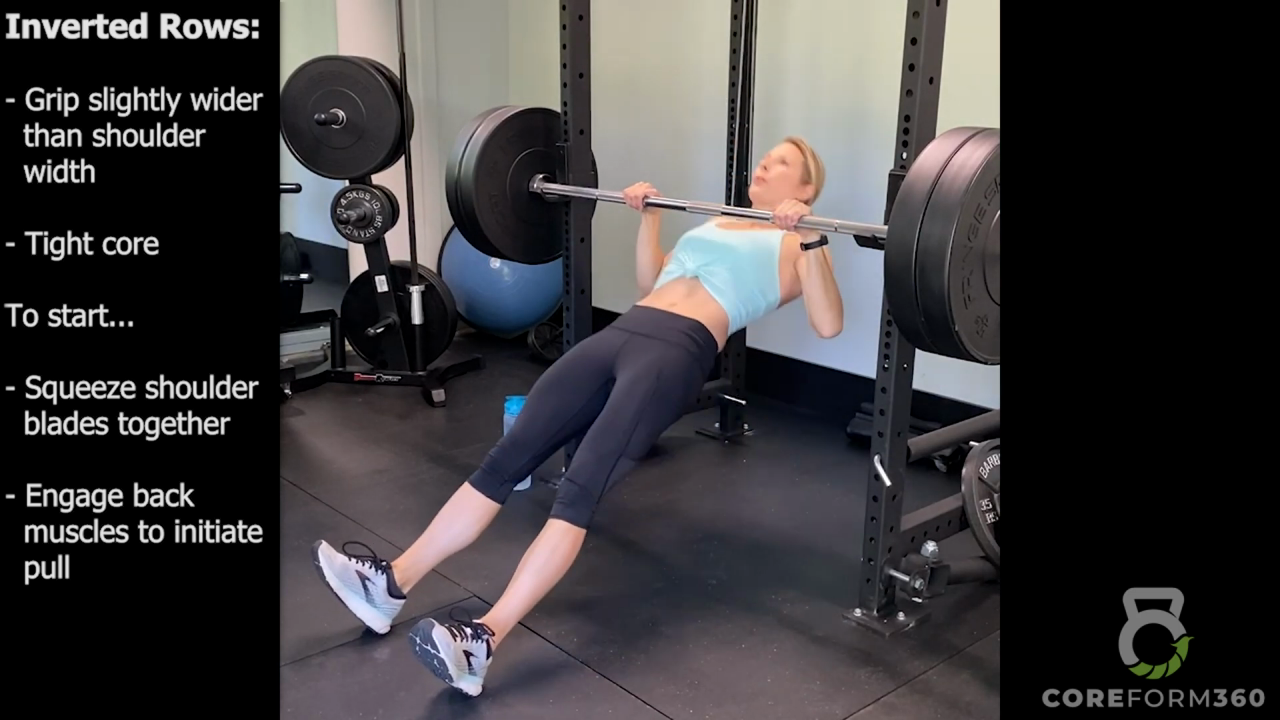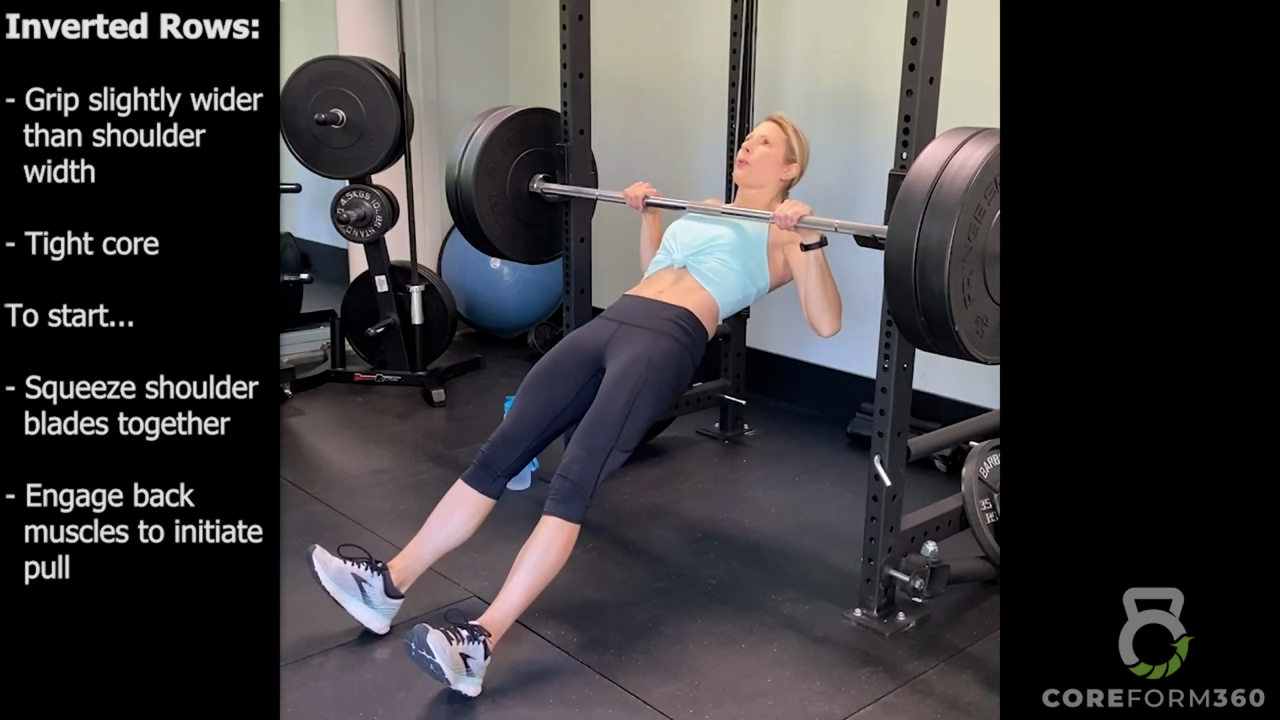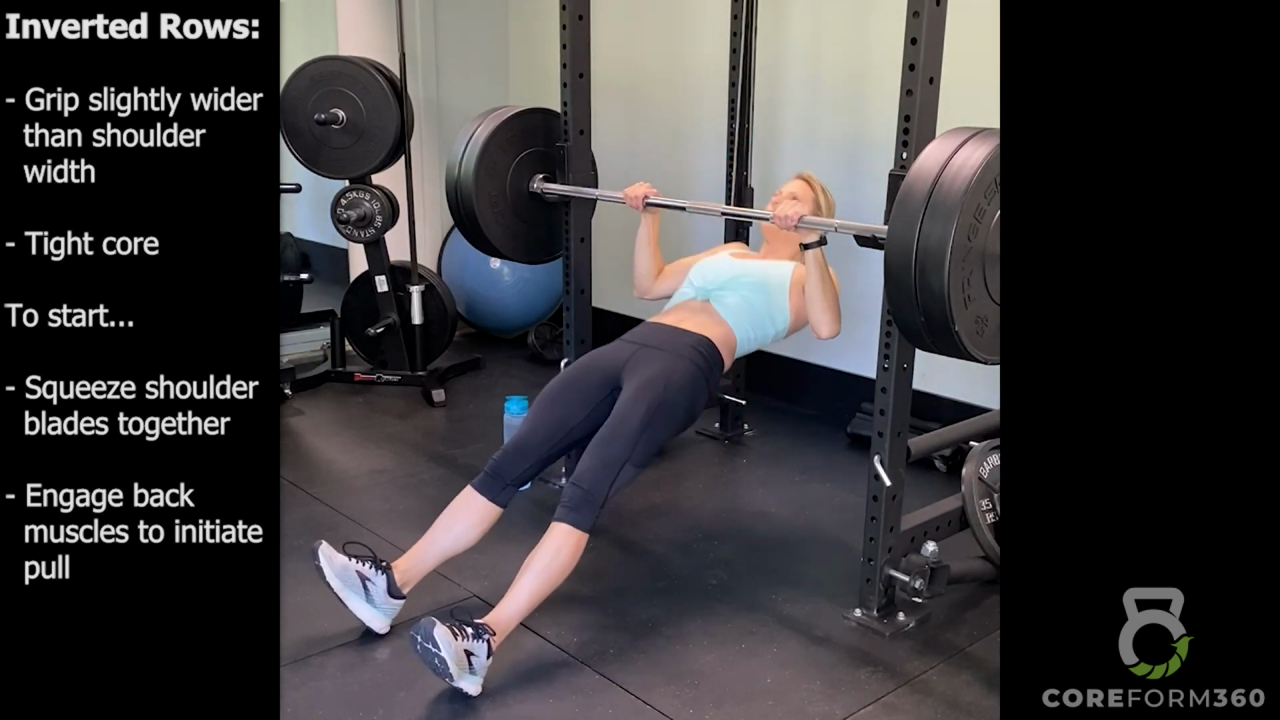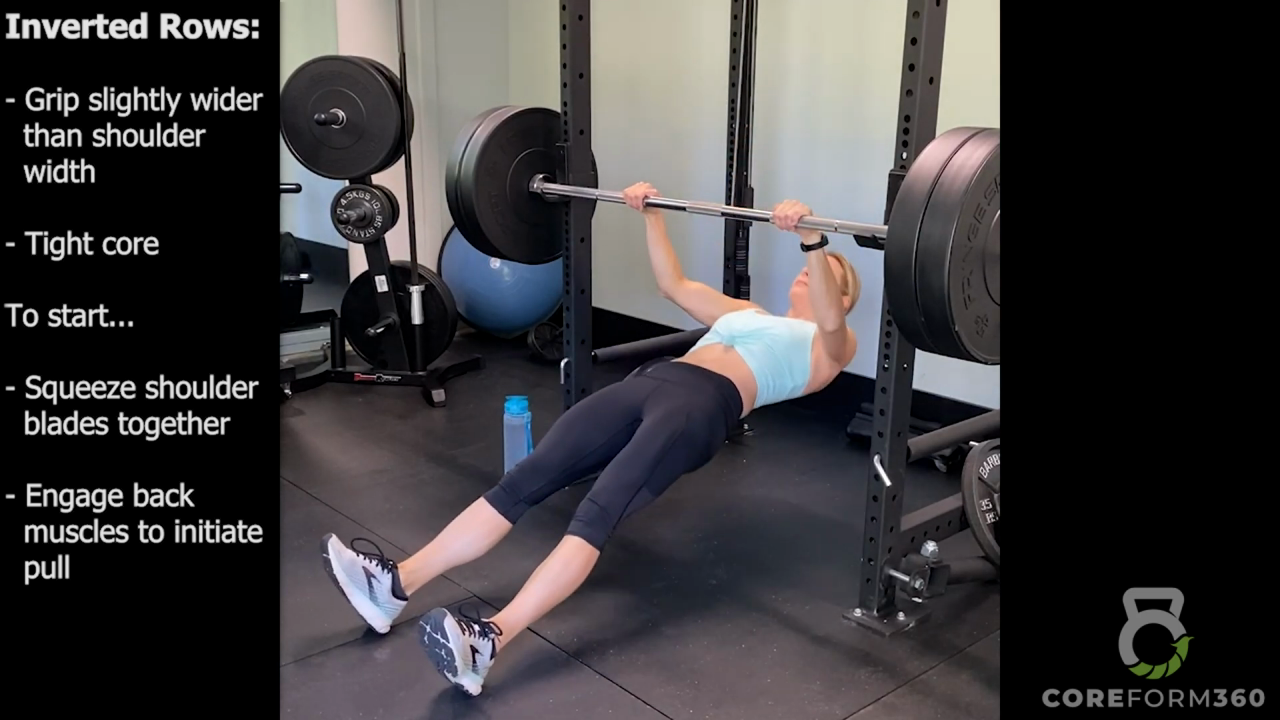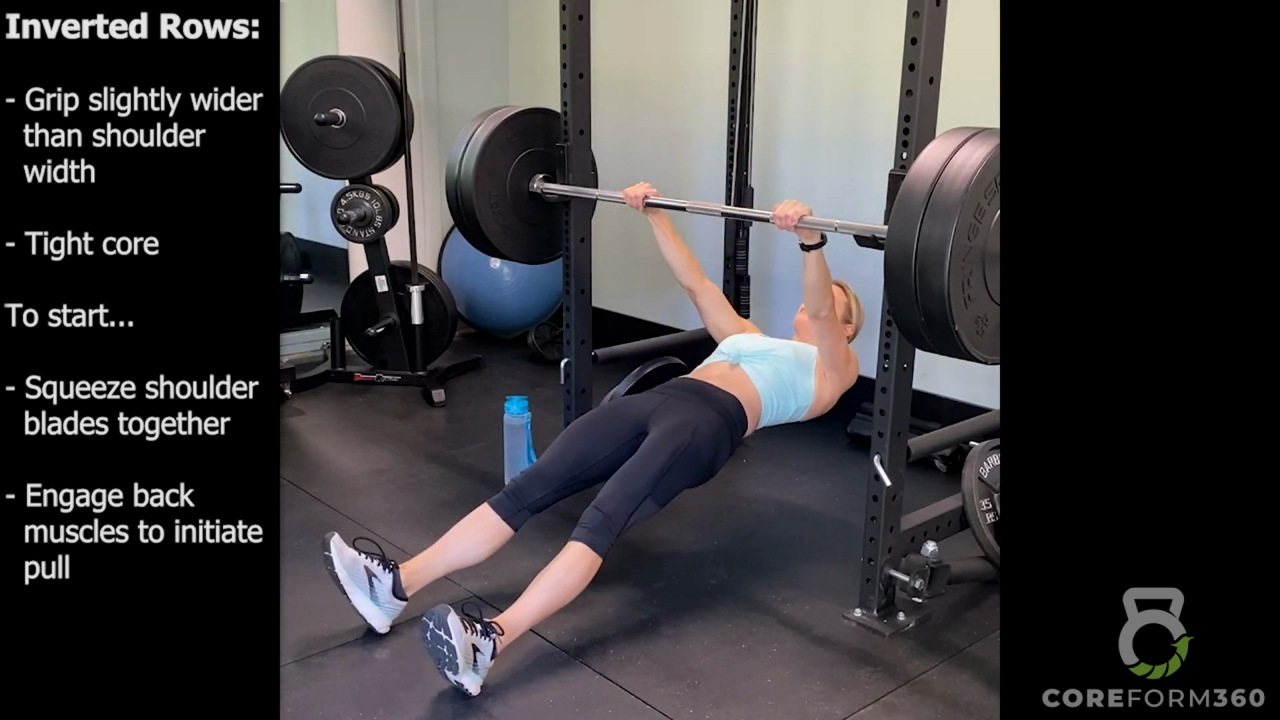
dt=0.4s
person 1, frame 1
left shoulder: (795, 245)
right shoulder: (718, 223)
left elbow: (828, 325)
left wrist: (810, 238)
right wrist: (649, 215)
left hip: (676, 351)
right hip: (620, 334)
left knee: (580, 488)
right knee: (505, 460)
left ankle: (482, 641)
right ankle: (392, 583)
person 1, frame 2
left shoulder: (784, 234)
right shoulder: (706, 211)
left elbow: (826, 323)
left wrist: (809, 238)
right wrist: (648, 212)
left hip: (665, 341)
right hip: (609, 324)
left knee: (572, 483)
right knee: (497, 456)
left ankle: (480, 641)
right ankle: (388, 584)
person 1, frame 3
left shoulder: (804, 277)
right shoulder: (730, 252)
left elbow: (827, 326)
right elbow: (647, 284)
left wrist: (809, 241)
right wrist: (649, 216)
left hip: (684, 365)
right hip: (631, 346)
left knee: (582, 494)
right knee: (507, 466)
left ankle: (483, 642)
right ankle: (390, 585)
person 1, frame 4
left shoulder: (830, 349)
right shoulder: (748, 313)
left elbow: (828, 321)
right elbow: (673, 286)
left wrist: (812, 241)
right wrist: (652, 215)
left hip: (703, 405)
right hip: (653, 381)
left knee: (597, 514)
right knee: (523, 481)
left ankle: (488, 641)
right ankle: (395, 585)
person 1, frame 5
left shoulder: (833, 367)
right shoulder: (751, 336)
left elbow: (822, 310)
right elbow: (693, 281)
left wrist: (809, 241)
right wrist: (654, 215)
left hip: (708, 423)
right hip: (658, 399)
left knee: (600, 523)
right knee: (526, 490)
left ankle: (489, 641)
right ankle: (396, 585)
